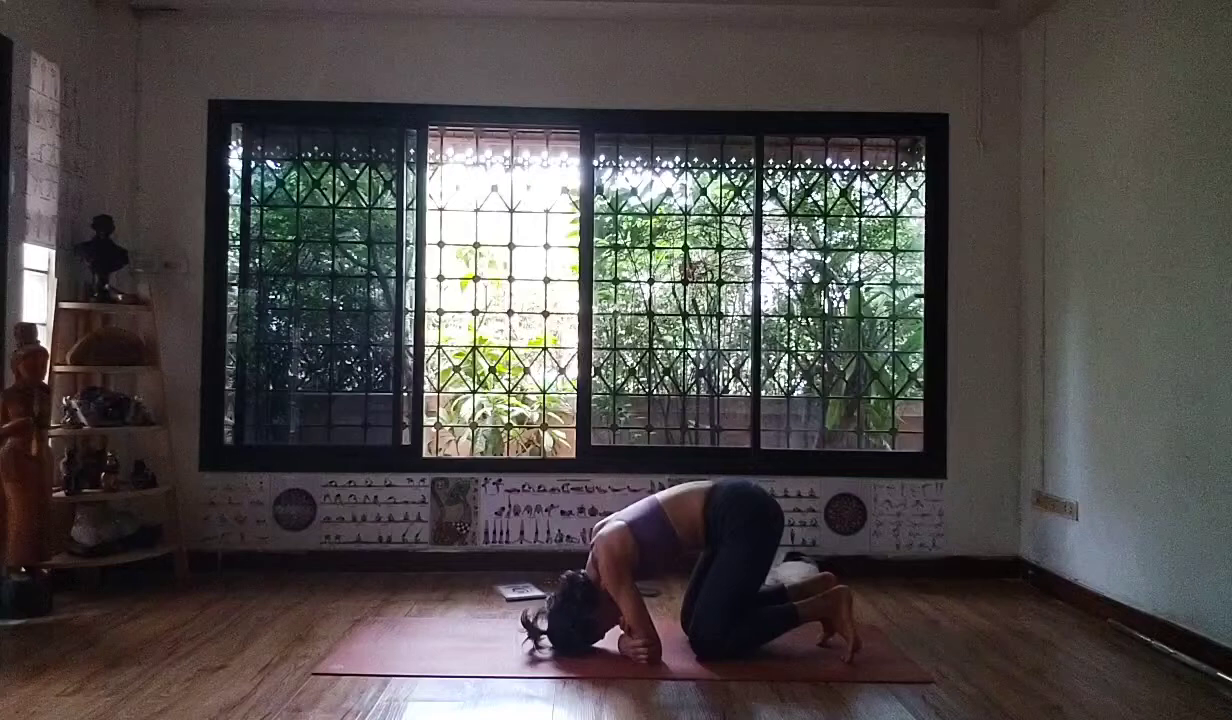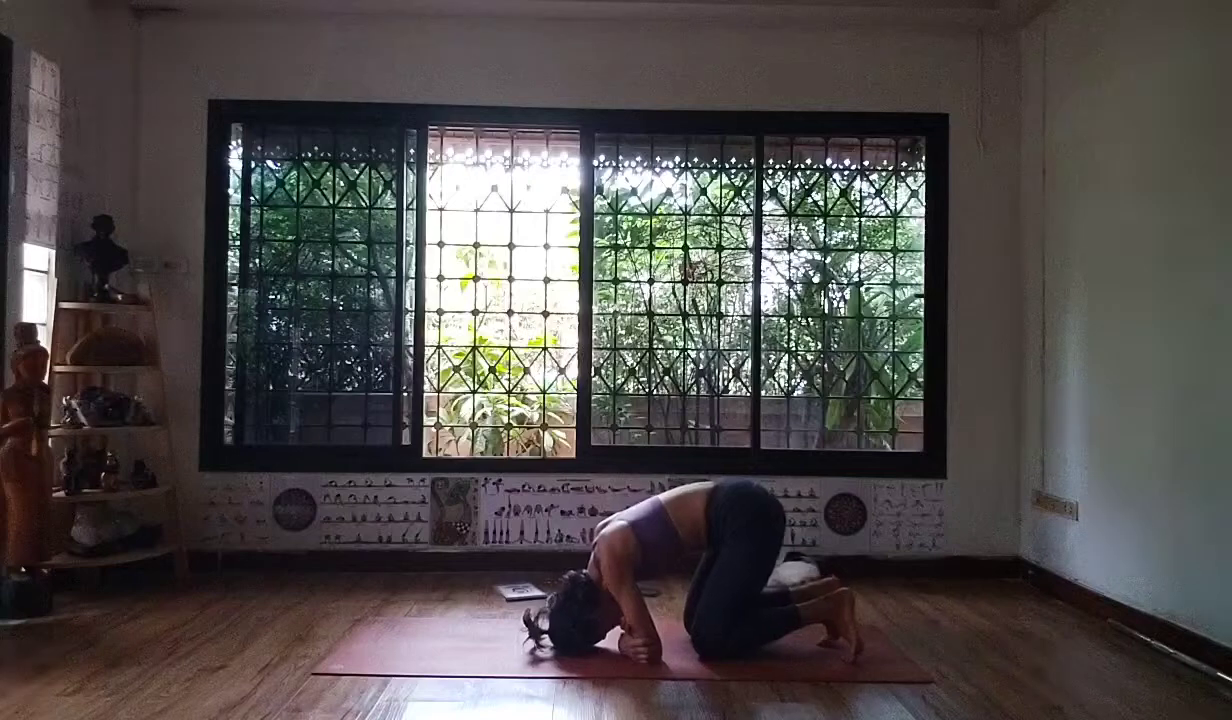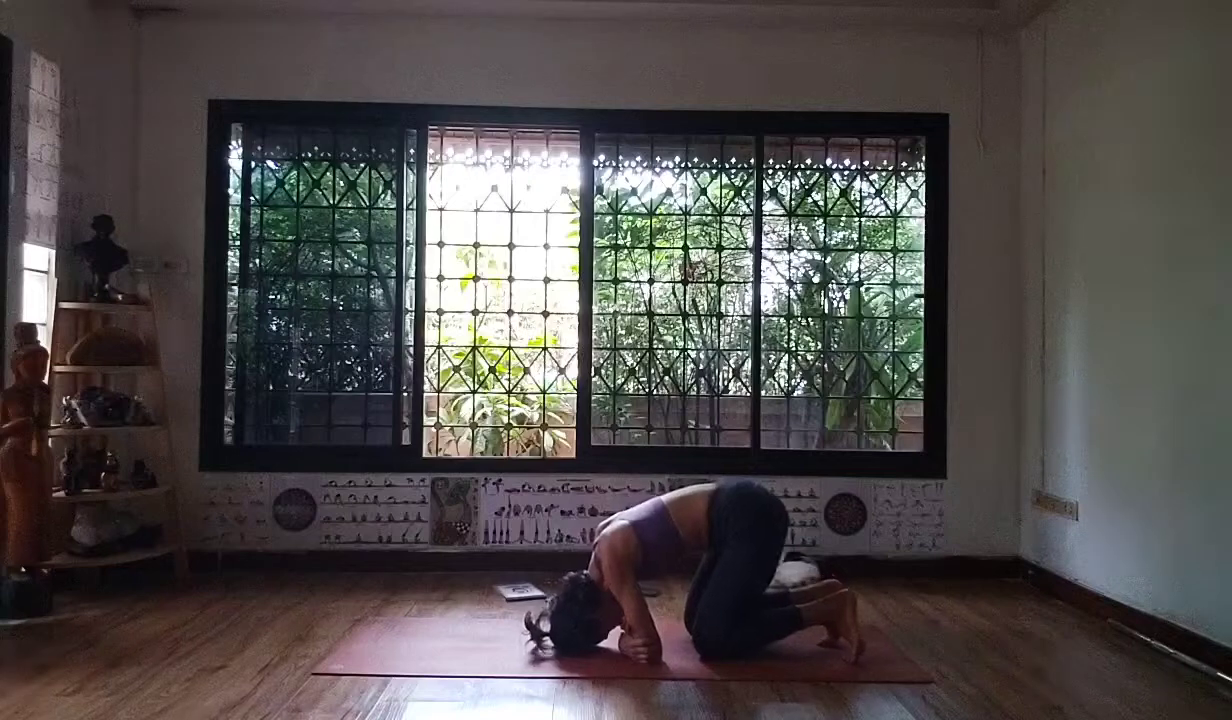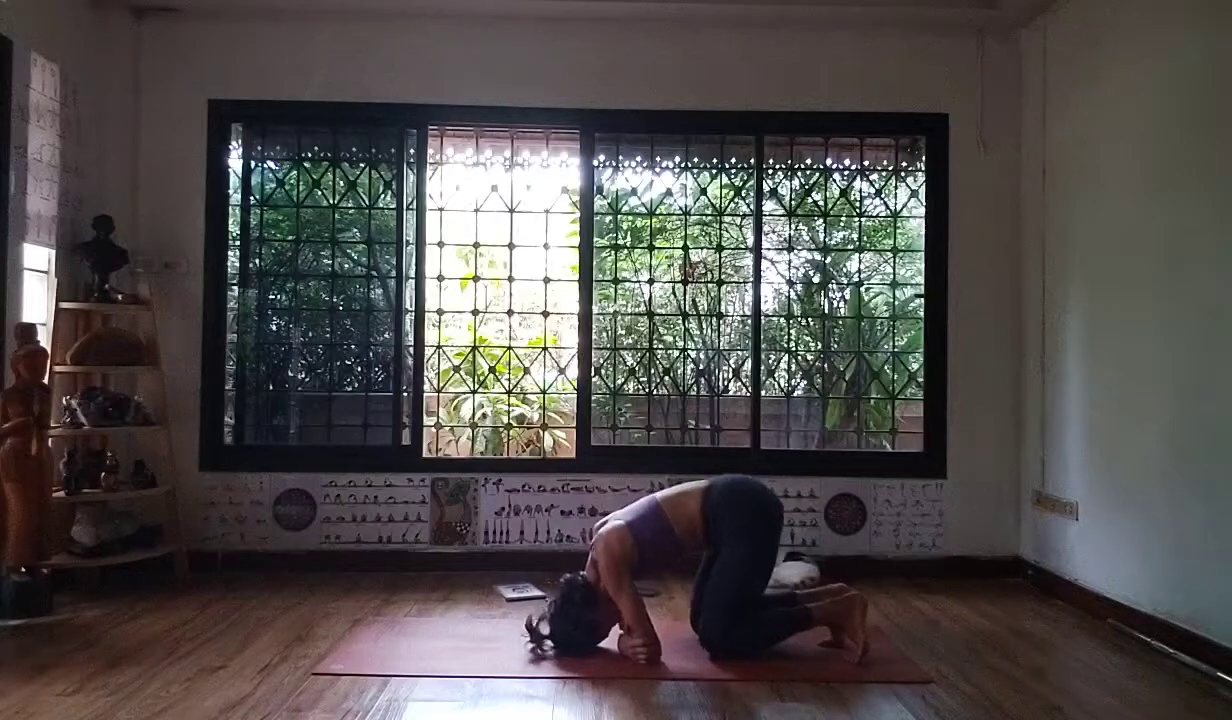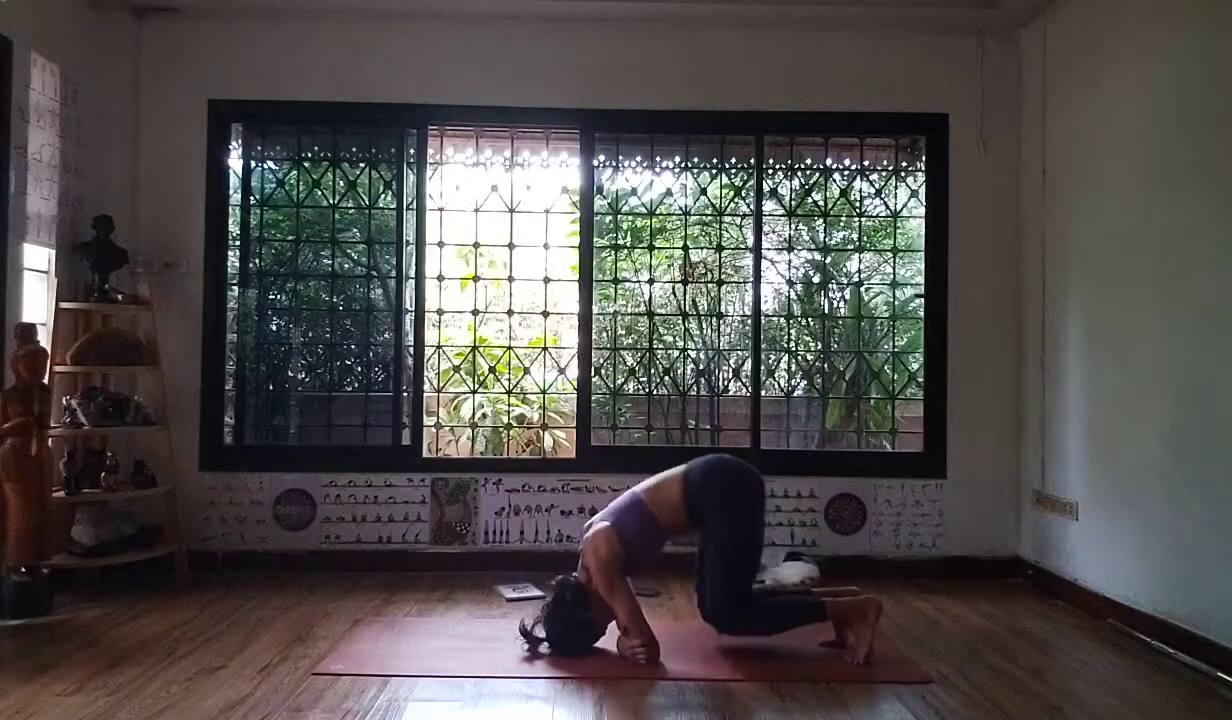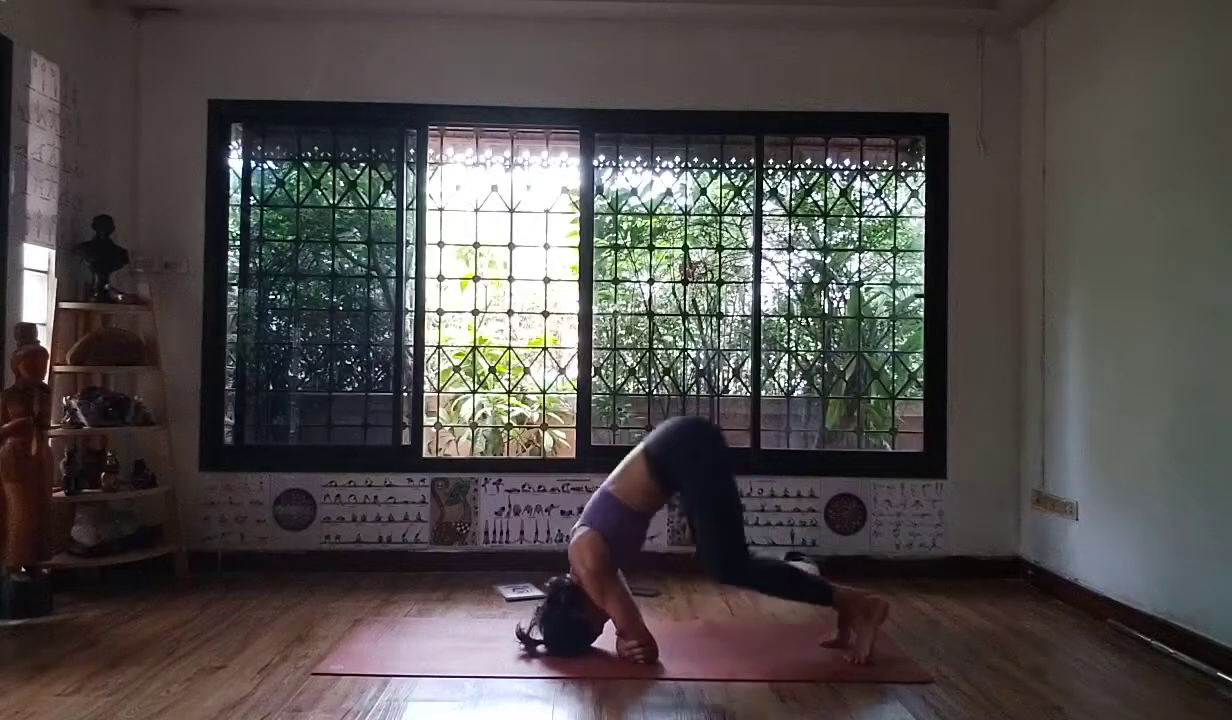
dt=0.2s
person 1, frame 1
left shoulder: (609, 556)
right shoulder: (605, 544)
left elbow: (650, 648)
right elbow: (639, 625)
left wrist: (628, 643)
right wrist: (629, 637)
left hip: (747, 517)
right hip: (736, 511)
left knee: (709, 640)
right knee: (696, 620)
left ankle: (826, 604)
right ankle: (814, 589)
person 1, frame 2
left shoulder: (611, 554)
right shoulder: (607, 543)
left elbow: (651, 647)
right elbow: (639, 623)
left wrist: (628, 643)
right wrist: (629, 637)
left hip: (750, 518)
right hip: (738, 512)
left knee: (711, 640)
right knee: (699, 621)
left ankle: (829, 607)
right ankle: (818, 592)
person 1, frame 3
left shoulder: (613, 554)
right shoulder: (609, 543)
left elbow: (650, 646)
right elbow: (638, 622)
left wrist: (628, 643)
right wrist: (629, 637)
left hip: (751, 518)
right hip: (740, 513)
left knee: (713, 640)
right knee: (699, 620)
left ankle: (831, 608)
right ankle: (821, 595)
person 1, frame 4
left shoulder: (610, 553)
right shoulder: (606, 544)
left elbow: (650, 648)
right elbow: (635, 621)
left wrist: (628, 643)
right wrist: (629, 639)
left hip: (745, 512)
right hip: (736, 505)
left knee: (720, 638)
right knee: (706, 620)
left ankle: (841, 609)
right ankle: (827, 597)
person 1, frame 5
left shoulder: (599, 555)
right shoulder: (597, 547)
left elbow: (647, 647)
right elbow: (631, 617)
left wrist: (628, 643)
right wrist: (627, 639)
left hip: (727, 488)
right hip: (718, 484)
left knee: (727, 614)
right knee: (715, 608)
left ankle: (855, 610)
right ankle: (840, 600)
person 1, frame 6
left shoulder: (587, 558)
right shoulder: (588, 554)
left elbow: (644, 645)
right elbow: (630, 617)
left wrist: (630, 641)
right wrist: (628, 639)
left hip: (686, 448)
right hip: (682, 445)
left knee: (730, 568)
right knee: (722, 566)
left ankle: (857, 605)
right ankle: (845, 604)
